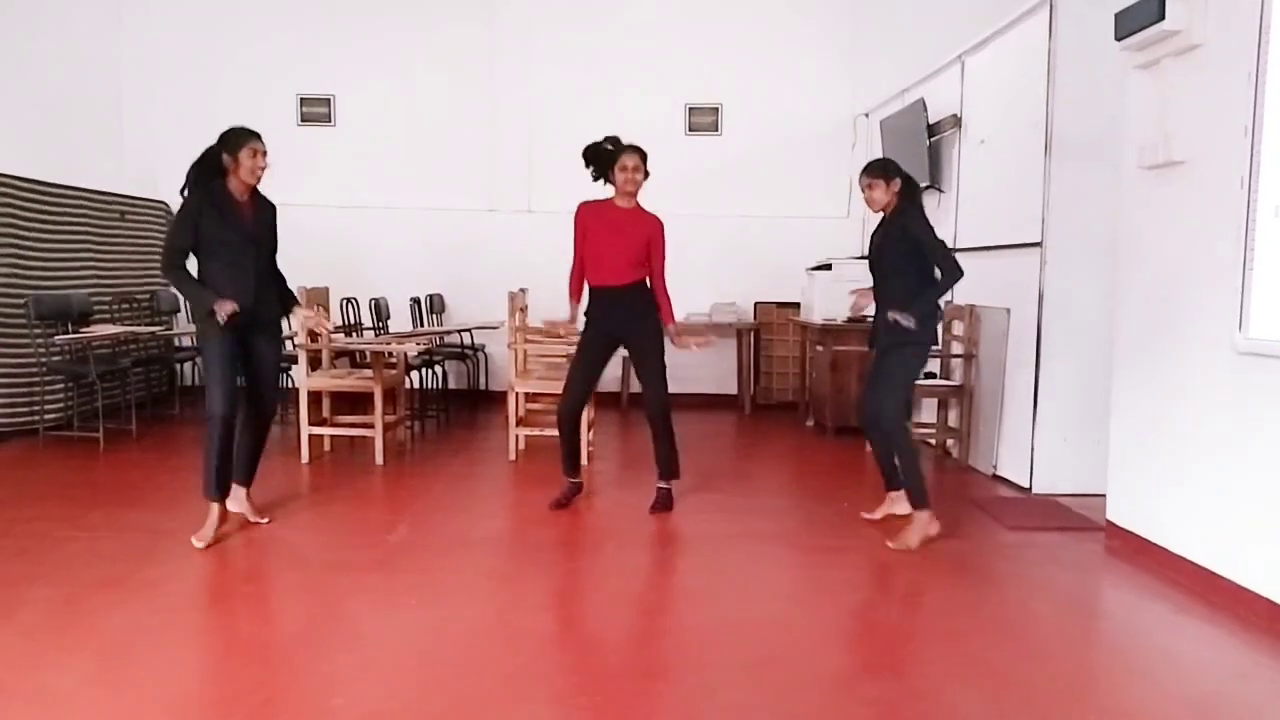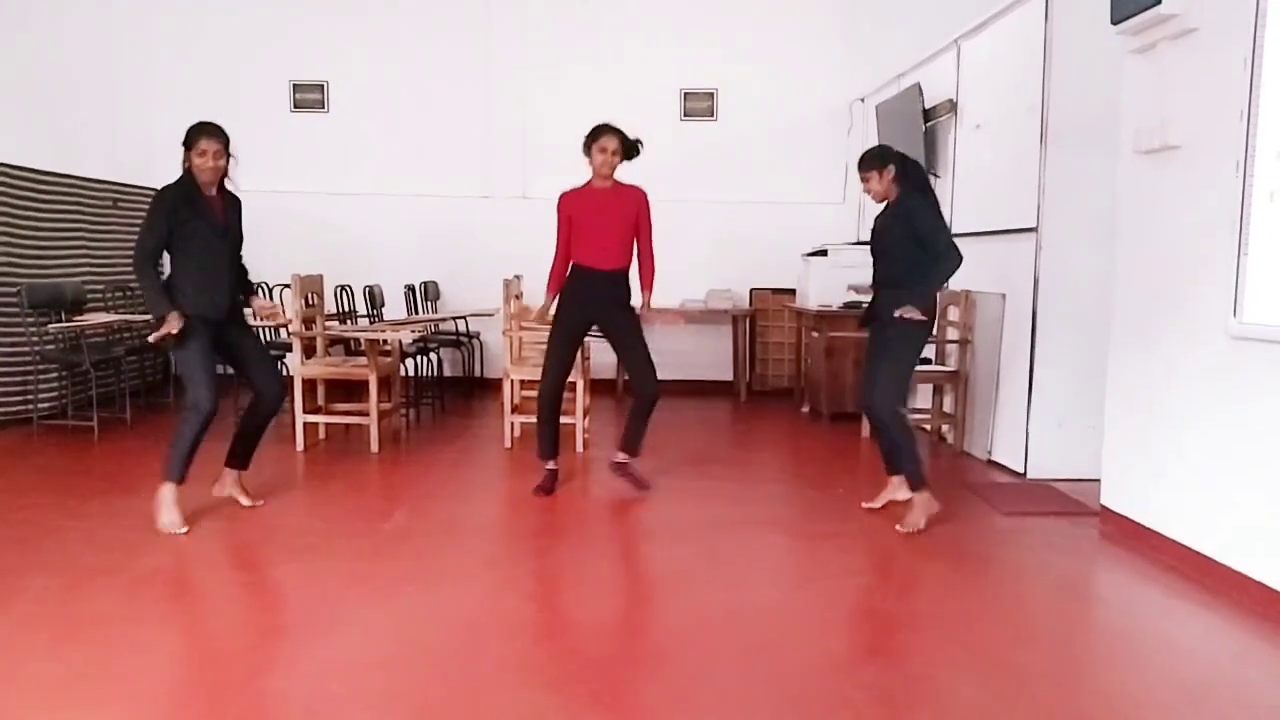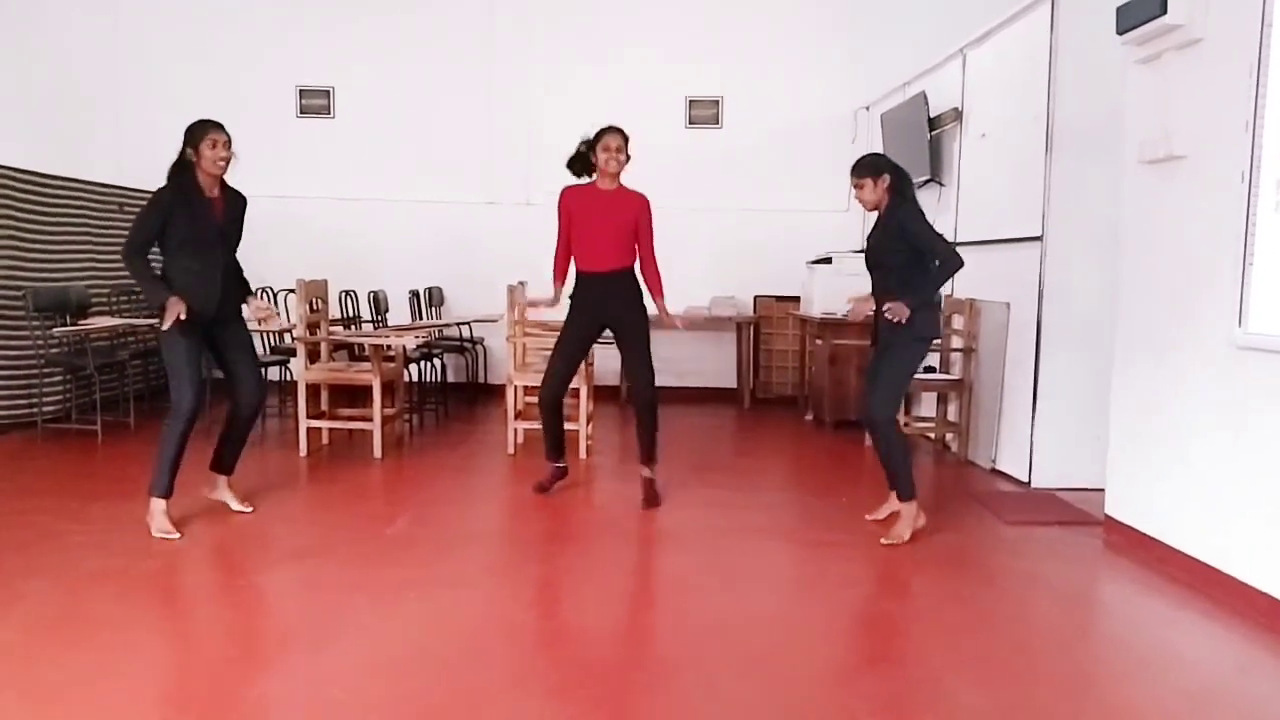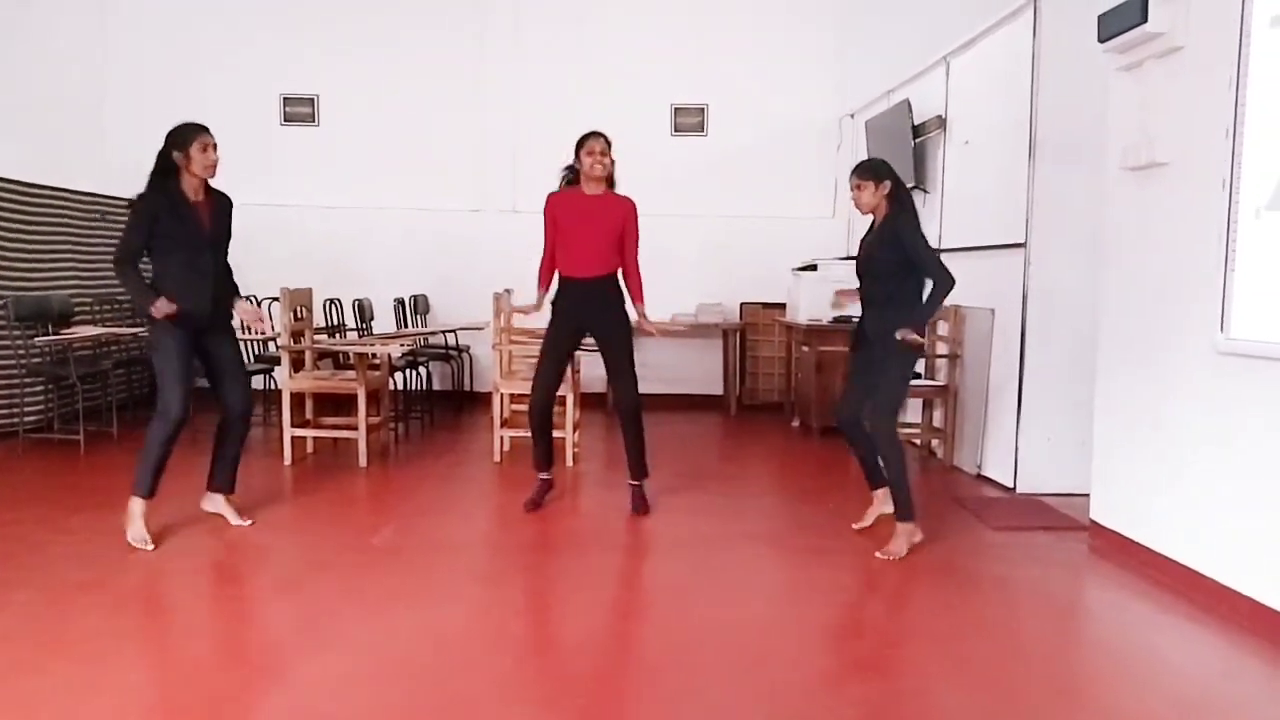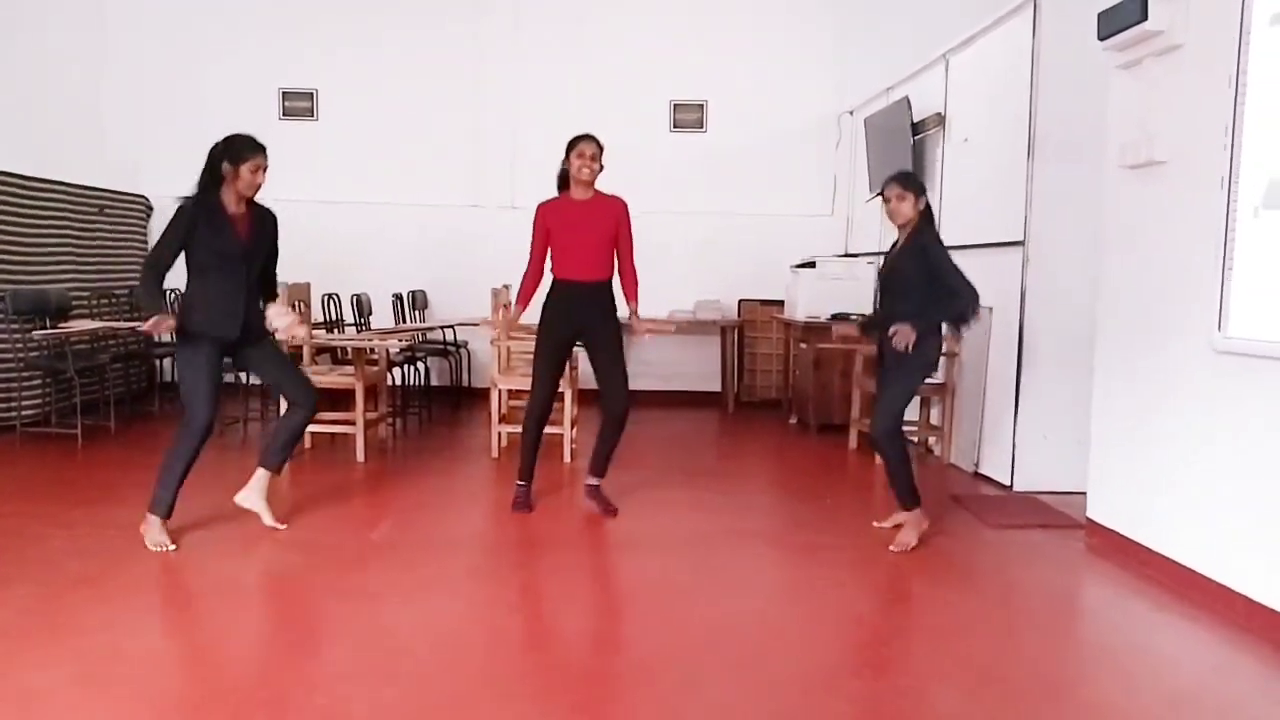
dt=1s
person 1, frame 1
left shoulder: (265, 209)
right shoulder: (200, 202)
right elbow: (172, 264)
left wrist: (294, 309)
right wrist: (209, 301)
left hip: (264, 320)
right hip: (219, 320)
left knee: (262, 408)
right knee: (220, 407)
left ankle: (239, 492)
right ankle: (215, 509)
person 1, frame 2
left shoulder: (231, 202)
right shoulder: (170, 200)
right elbow: (144, 261)
left wrist: (251, 298)
right wrist: (167, 311)
left hip: (227, 314)
right hip: (190, 316)
left knee: (271, 389)
right knee: (203, 401)
left ankle: (231, 477)
right ankle: (167, 492)
person 1, frame 3
left shoulder: (236, 202)
right shoulder: (170, 197)
right elbow: (133, 253)
left wrist: (247, 297)
right wrist: (164, 296)
left hip: (225, 313)
right hip: (182, 314)
left knee: (251, 395)
right knee: (186, 403)
left ankle: (221, 482)
right ankle: (158, 504)
person 1, frame 4
left shoulder: (222, 204)
right shoulder: (157, 202)
right elbow: (125, 260)
left wrist: (236, 300)
right wrist: (151, 299)
left hip: (213, 320)
right hip: (173, 319)
left knee: (238, 404)
right knee: (174, 409)
left ankle: (217, 494)
right ankle: (137, 508)
person 1, frame 5
left shoulder: (265, 220)
right shoulder: (195, 213)
right elbow: (154, 269)
left wrist: (271, 307)
right wrist: (156, 312)
left hip: (250, 332)
right hip: (201, 332)
left knee: (304, 398)
right knee: (199, 422)
left ankle: (255, 488)
right ankle: (155, 517)
person 2, frame 1
left shoulder: (910, 222)
right shoulder: (885, 227)
left elbow: (951, 270)
left wrist: (915, 313)
right wrist: (875, 293)
left hip: (909, 335)
right hip: (890, 334)
left knee: (892, 420)
right knee: (870, 412)
left ankle: (923, 515)
right ankle: (897, 495)
person 2, frame 2
left shoulder: (913, 208)
right shoulder: (888, 214)
left elbow: (950, 256)
left wrist: (919, 299)
right wrist: (873, 292)
left hip: (908, 321)
right hip: (886, 318)
left knee: (885, 404)
right knee: (872, 401)
left ankle: (922, 495)
right ankle: (898, 482)
person 2, frame 3
left shoulder: (906, 215)
right shoulder: (881, 222)
left elbow: (950, 260)
left wrist: (911, 303)
right wrist: (872, 300)
left hip: (910, 328)
right hip: (890, 328)
left knee: (882, 411)
right knee: (874, 413)
left ankle: (909, 507)
right ankle: (900, 496)
person 2, frame 4
left shoulder: (902, 227)
right shoulder: (874, 231)
left elbow: (944, 279)
left wrist: (918, 323)
right wrist: (857, 293)
left hip: (897, 339)
right hip: (870, 335)
left knee: (878, 425)
right knee: (848, 416)
left ankle: (907, 525)
right ankle: (882, 494)
person 2, frame 5
left shoulder: (927, 244)
right shoulder: (896, 250)
left elbow: (966, 297)
left wrist: (918, 327)
right wrist: (868, 328)
left hip: (917, 351)
right hip: (893, 348)
left knee: (882, 425)
right knee: (886, 427)
left ankle: (913, 516)
right ankle: (909, 508)
person 3, frame 1
left shoulder: (651, 224)
right shoulder: (586, 212)
left elbow: (657, 279)
right elbow: (577, 268)
left wrist: (671, 328)
right wrist: (573, 312)
left hip: (639, 312)
right hip: (599, 314)
left knee: (656, 404)
right knee: (569, 407)
left ankle: (664, 484)
right ankle: (573, 480)
person 3, frame 2
left shoulder: (635, 197)
right shoulder: (570, 200)
left elbow: (645, 254)
right elbow: (562, 257)
left wrist: (648, 299)
right wrist: (548, 300)
left hip: (616, 297)
right hip: (578, 294)
left knee: (647, 386)
right knee: (550, 387)
left ankle: (623, 458)
right ankle: (550, 467)
person 3, frame 3
left shoulder: (637, 204)
right shoulder: (571, 196)
left elbow: (647, 260)
right elbow: (562, 251)
left wrist: (661, 306)
right wrist: (556, 291)
left hip: (624, 297)
right hip: (585, 297)
left knee: (643, 392)
right knee: (551, 390)
left ankle: (647, 473)
right ankle: (557, 463)
person 3, frame 4
left shoulder: (625, 207)
right shoulder: (556, 202)
left elbow: (630, 262)
right elbow: (550, 255)
left wrist: (640, 310)
right wrist: (540, 297)
left hip: (609, 301)
right hip: (569, 300)
left knee: (626, 399)
right knee: (542, 394)
left ankle: (638, 483)
right ankle: (544, 477)
person 3, frame 5
left shoulder: (615, 208)
right shoulder: (547, 210)
left elbow: (626, 263)
right elbow: (535, 265)
left wrist: (634, 311)
right wrist: (517, 308)
left hip: (600, 306)
right hip: (559, 304)
left knee: (617, 403)
right knee: (540, 400)
left ankle: (594, 481)
right ankle: (524, 484)
